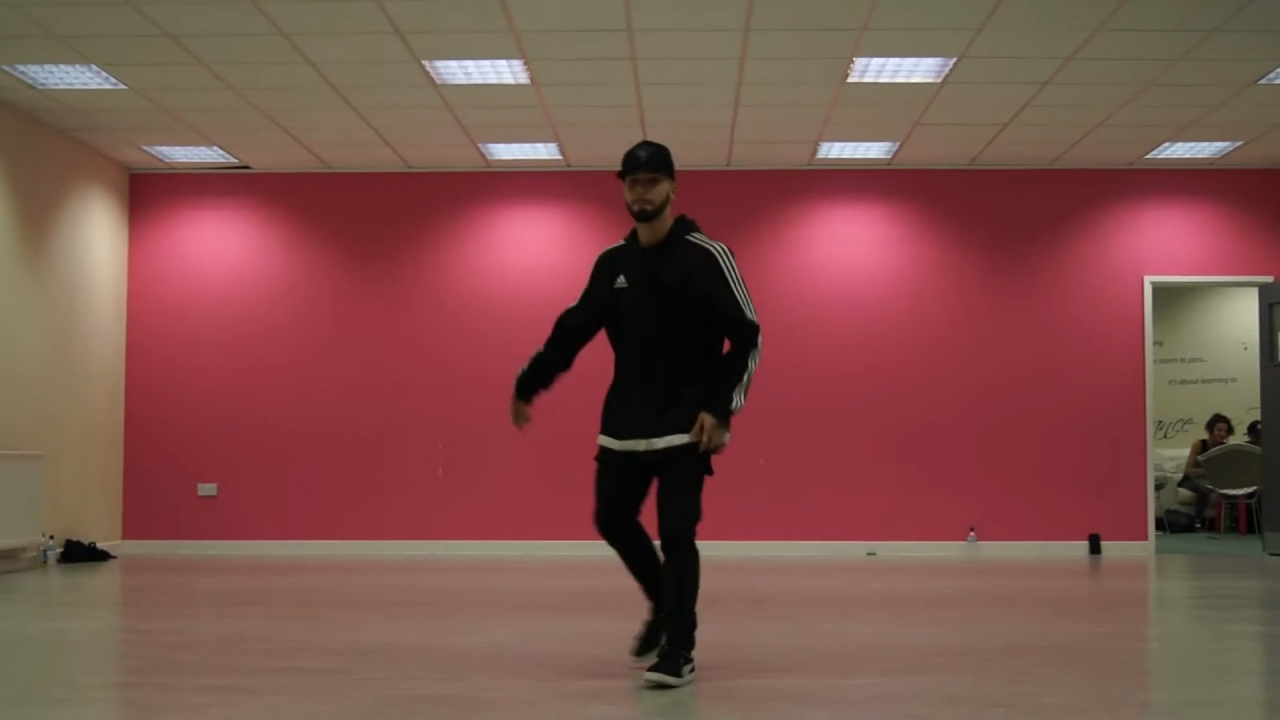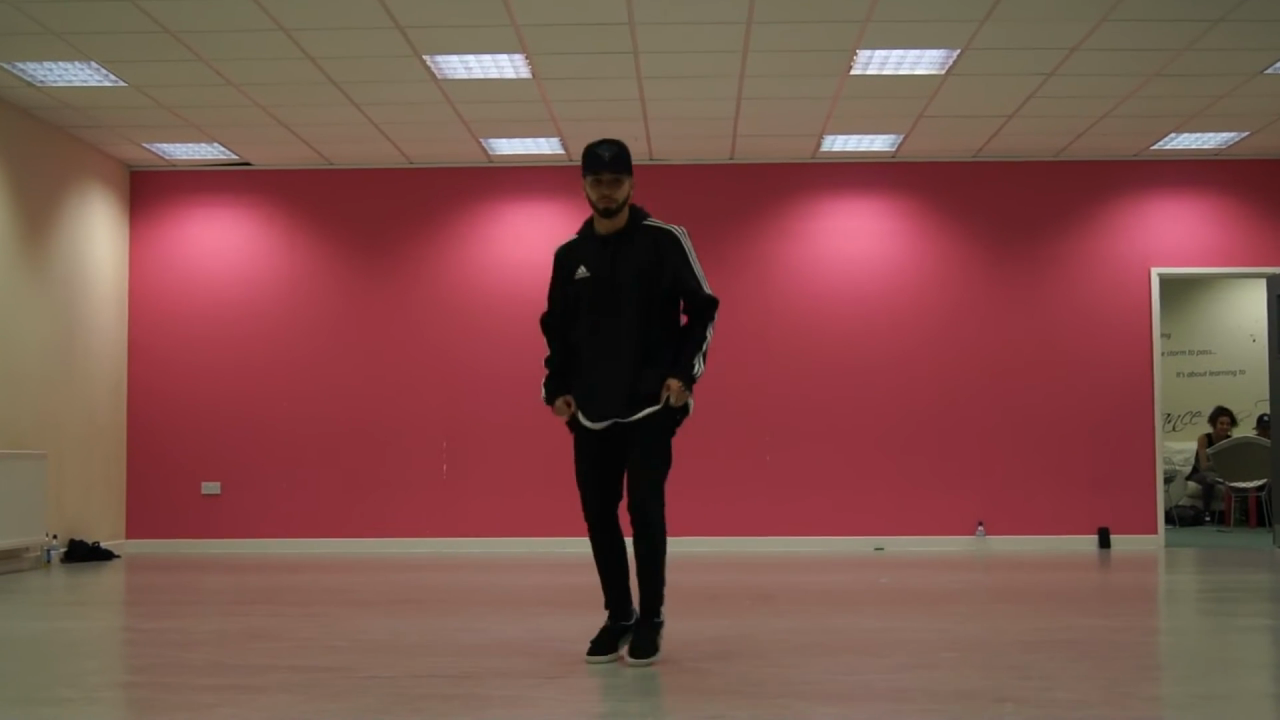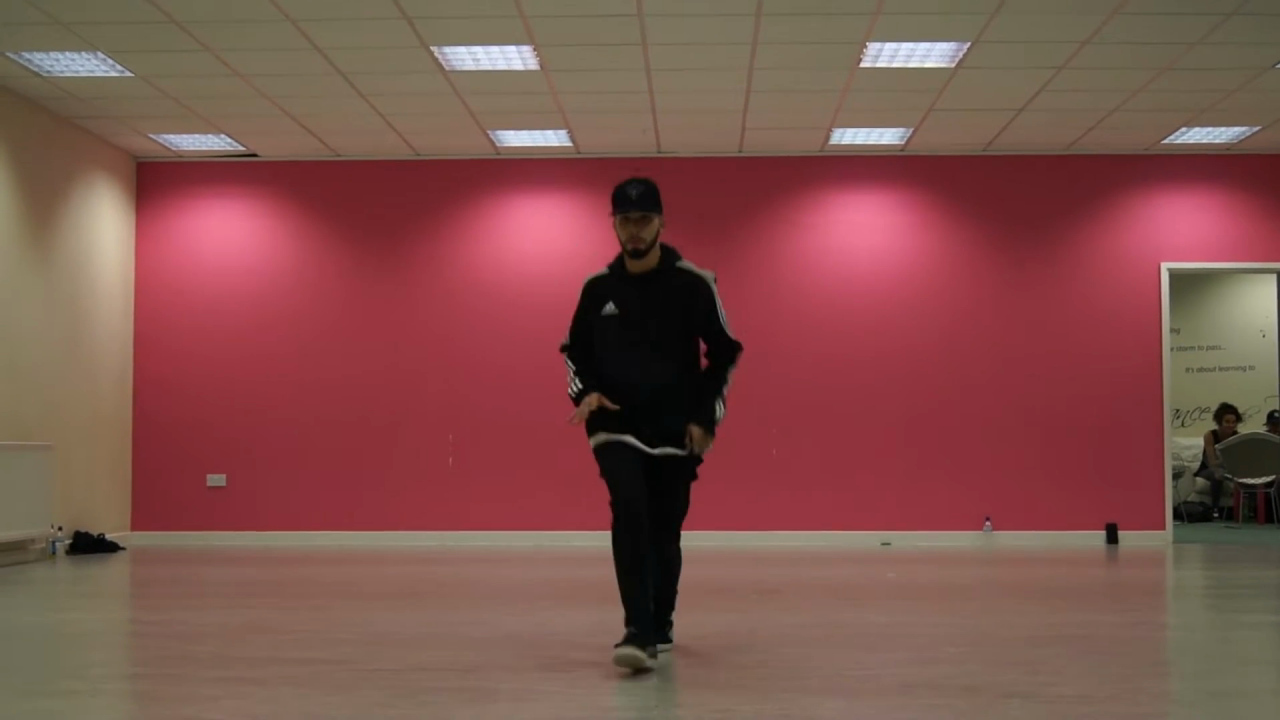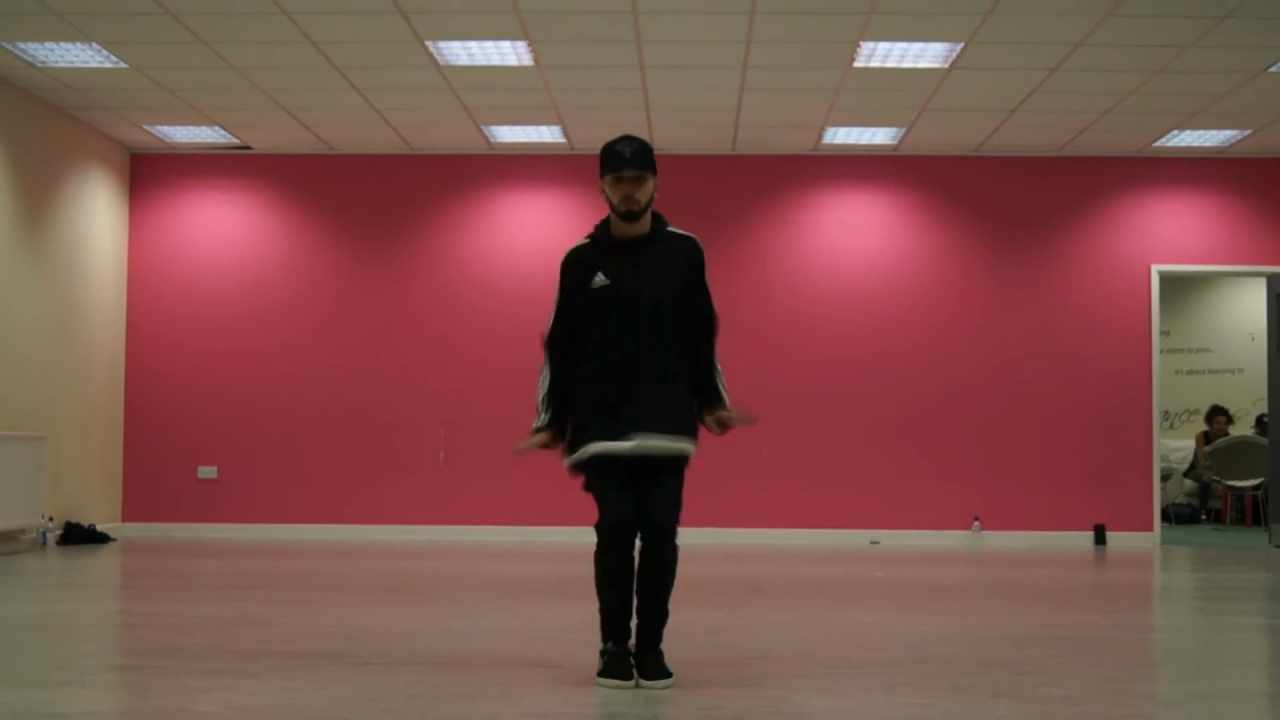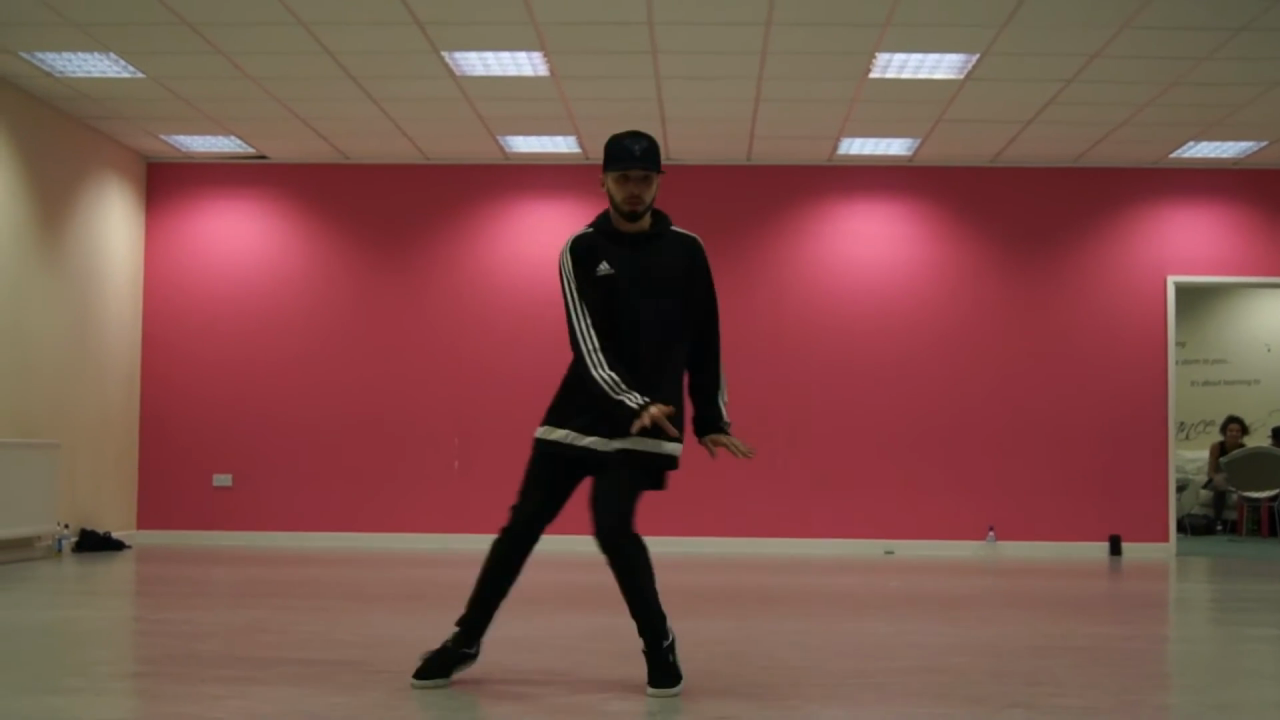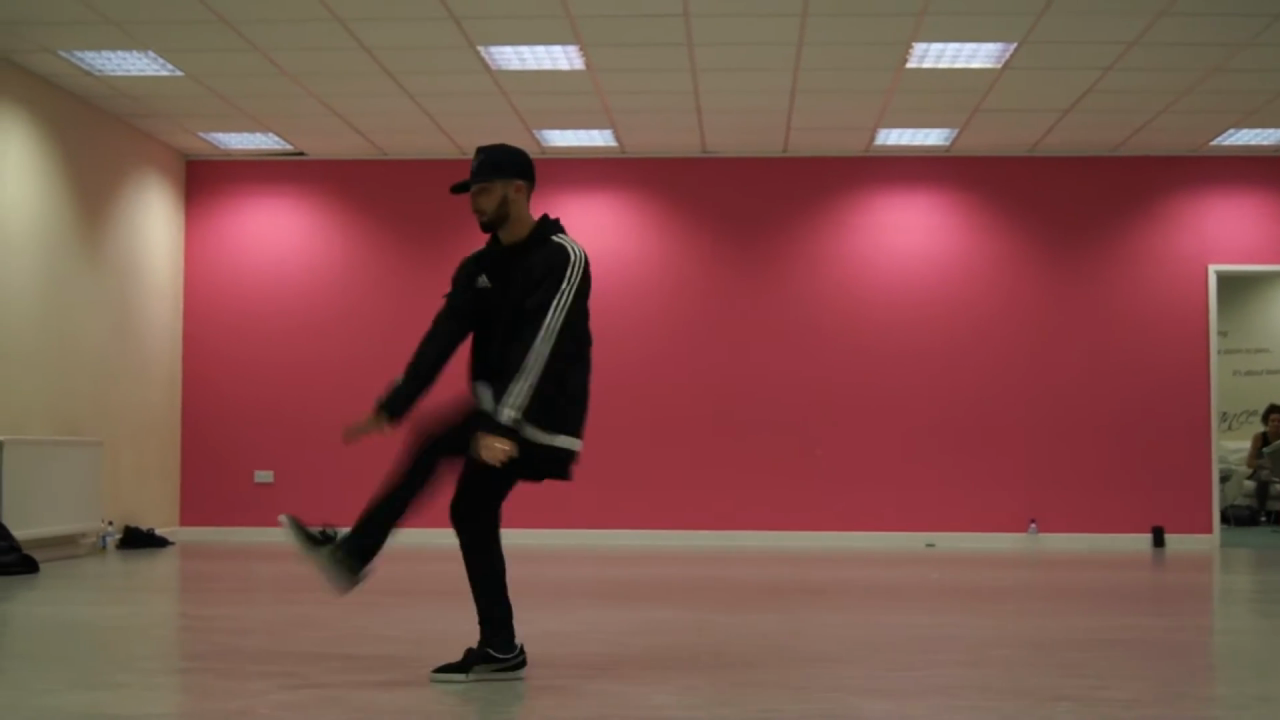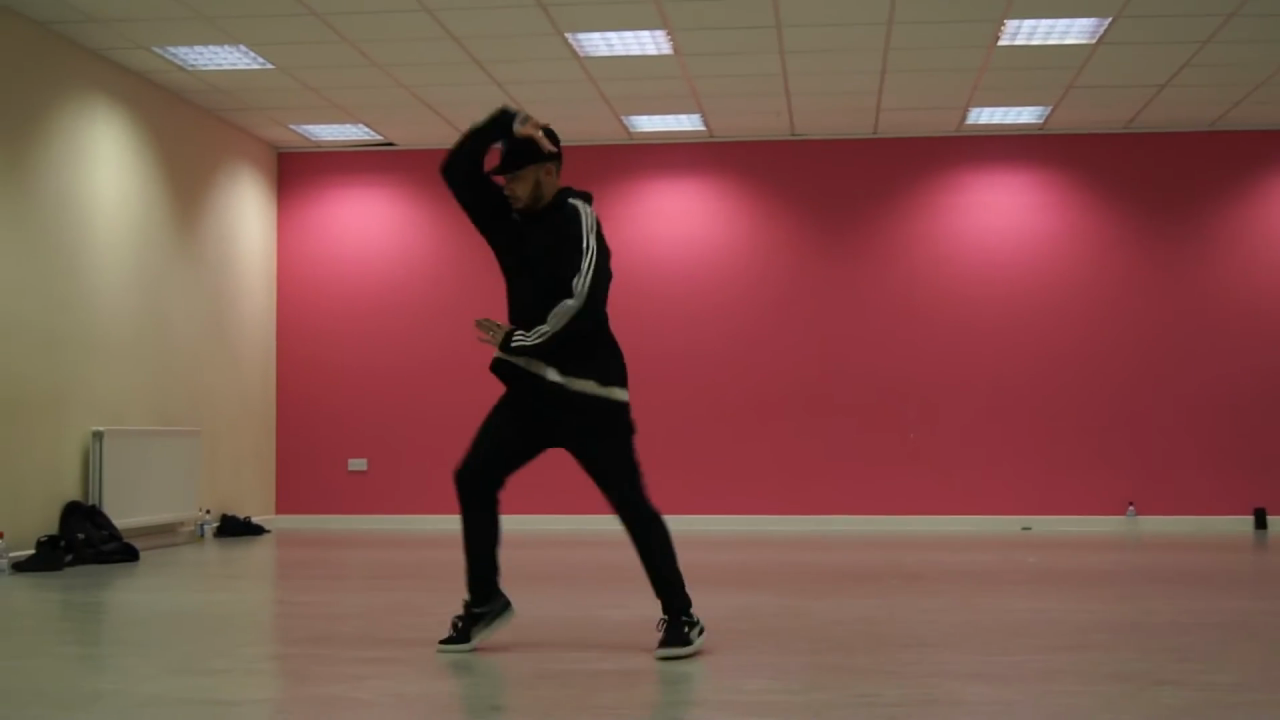
dt=0.7s
person 1, frame 1
left shoulder: (705, 256)
right shoulder: (612, 263)
left elbow: (746, 336)
right elbow: (574, 329)
left wrist: (722, 408)
right wrist: (529, 385)
left hip: (685, 425)
right hip: (626, 421)
left knee: (675, 530)
right knee: (612, 520)
left ankle: (678, 649)
right ankle: (665, 607)
person 1, frame 2
left shoulder: (665, 240)
right shoulder: (569, 255)
left elbow: (703, 310)
right elbow: (556, 328)
left wrist: (684, 372)
right wrist: (557, 387)
left hip: (650, 403)
right hip: (592, 409)
left knee: (645, 506)
right knee: (597, 510)
left ankle: (650, 620)
right ankle: (619, 615)
person 1, frame 3
left shoulder: (694, 283)
right shoulder: (596, 289)
left elbow: (725, 354)
right elbow: (575, 351)
left wrist: (706, 416)
right wrist: (585, 391)
left hip: (676, 434)
right hip: (616, 431)
left knee: (664, 532)
right knee: (628, 514)
left ankle: (660, 622)
right ankle: (637, 630)
person 1, frame 4
left shoulder: (683, 252)
right shoulder: (580, 260)
left elbow: (702, 336)
right elbow: (560, 347)
left wrist: (714, 403)
right wrist: (550, 423)
left hip: (667, 422)
right hip: (600, 424)
left knee: (659, 531)
right knee: (617, 528)
left ankle: (650, 646)
right ankle: (614, 647)
person 1, frame 5
left shoulder: (686, 252)
right shoulder: (581, 249)
left elbow: (704, 340)
right elbow: (587, 339)
left wrist: (712, 421)
right wrist: (633, 402)
left hip: (641, 424)
right hip: (578, 411)
left knee: (612, 527)
right knee: (522, 526)
left ankle: (658, 644)
right ankle: (464, 641)
person 1, frame 6
left shoulder: (562, 256)
right shoulder: (477, 267)
left elbow: (544, 345)
right elbow: (440, 343)
left wrist: (502, 427)
right wrist: (388, 408)
left hip: (545, 413)
right hip: (499, 407)
left knee: (433, 445)
right knee: (470, 513)
left ankle: (351, 555)
right ankle: (499, 647)
person 1, frame 7
left shoulder: (575, 219)
right shoulder: (510, 219)
left elbow: (582, 303)
right elbow: (456, 167)
left wrist: (514, 339)
right wrist: (506, 120)
left hip: (588, 388)
right hip: (532, 386)
left knee: (628, 500)
right knee: (472, 479)
left ankle: (680, 617)
right ankle: (485, 602)
